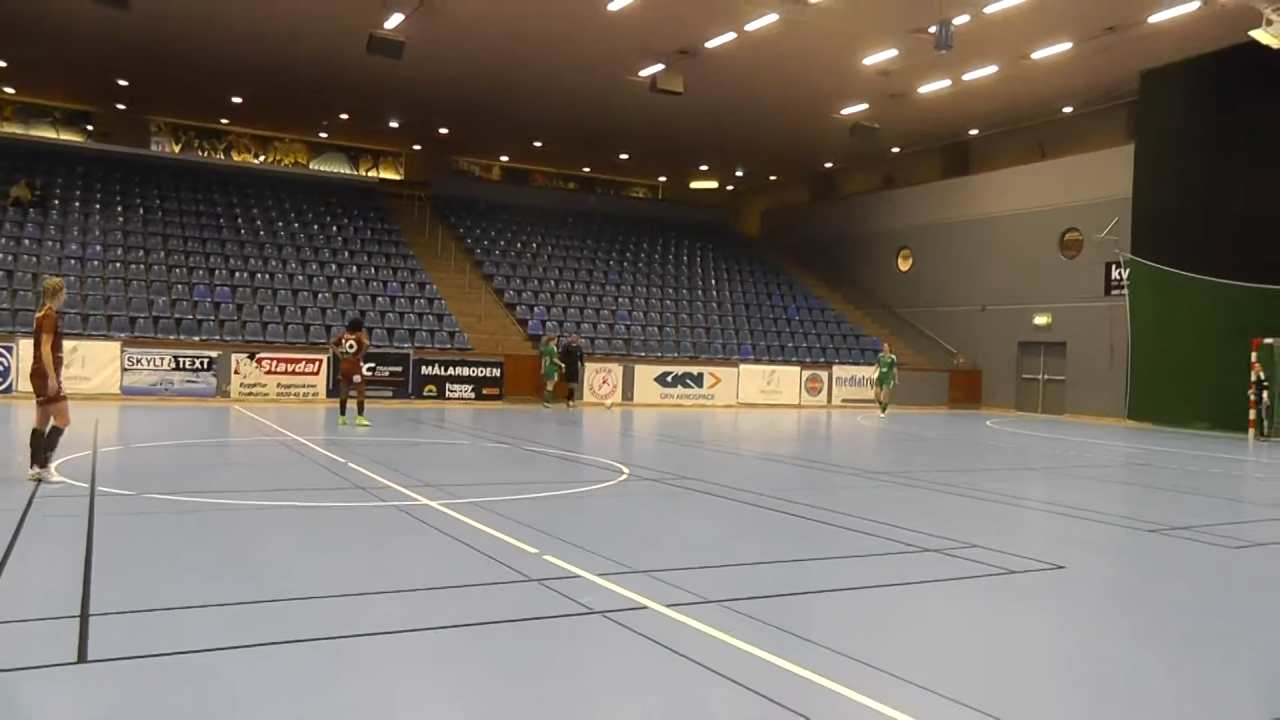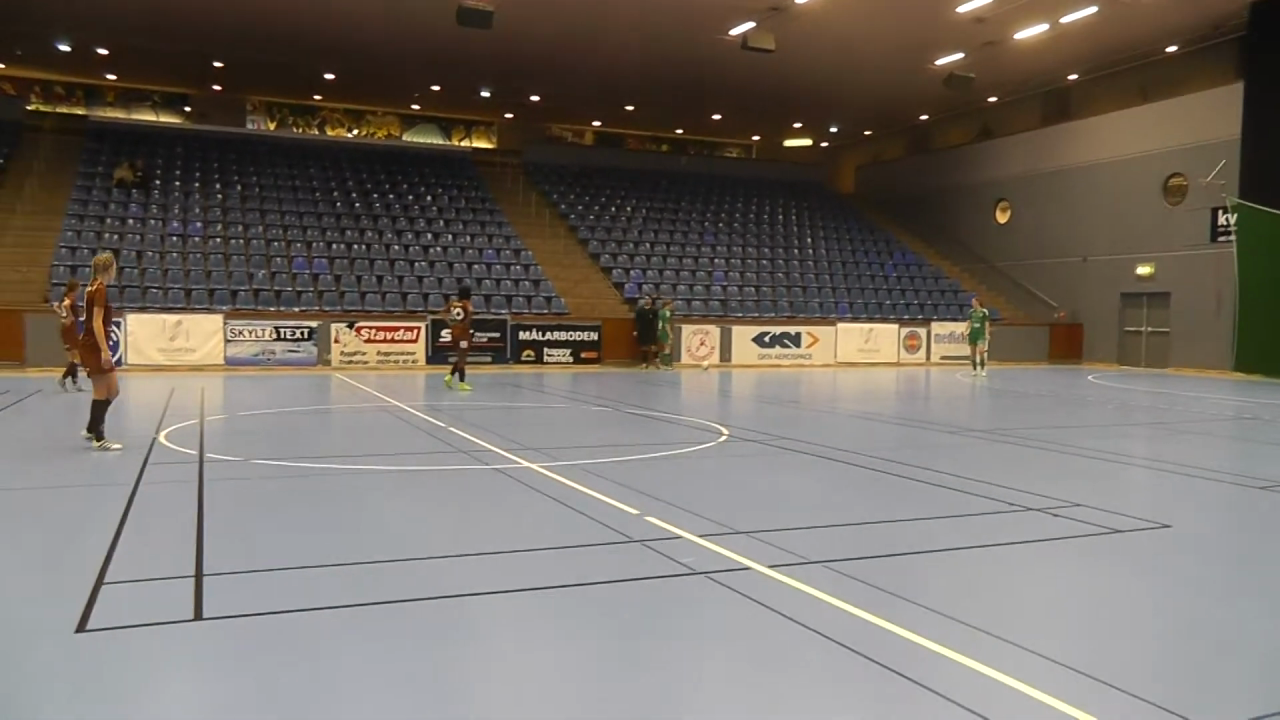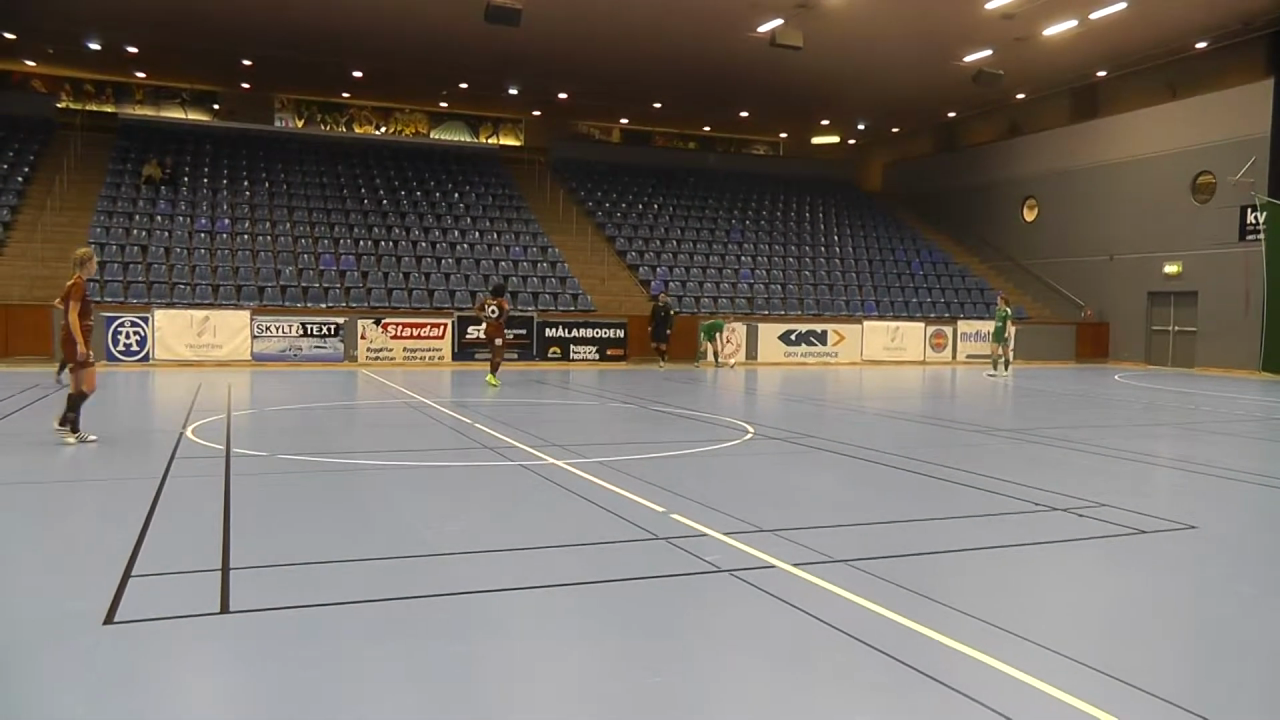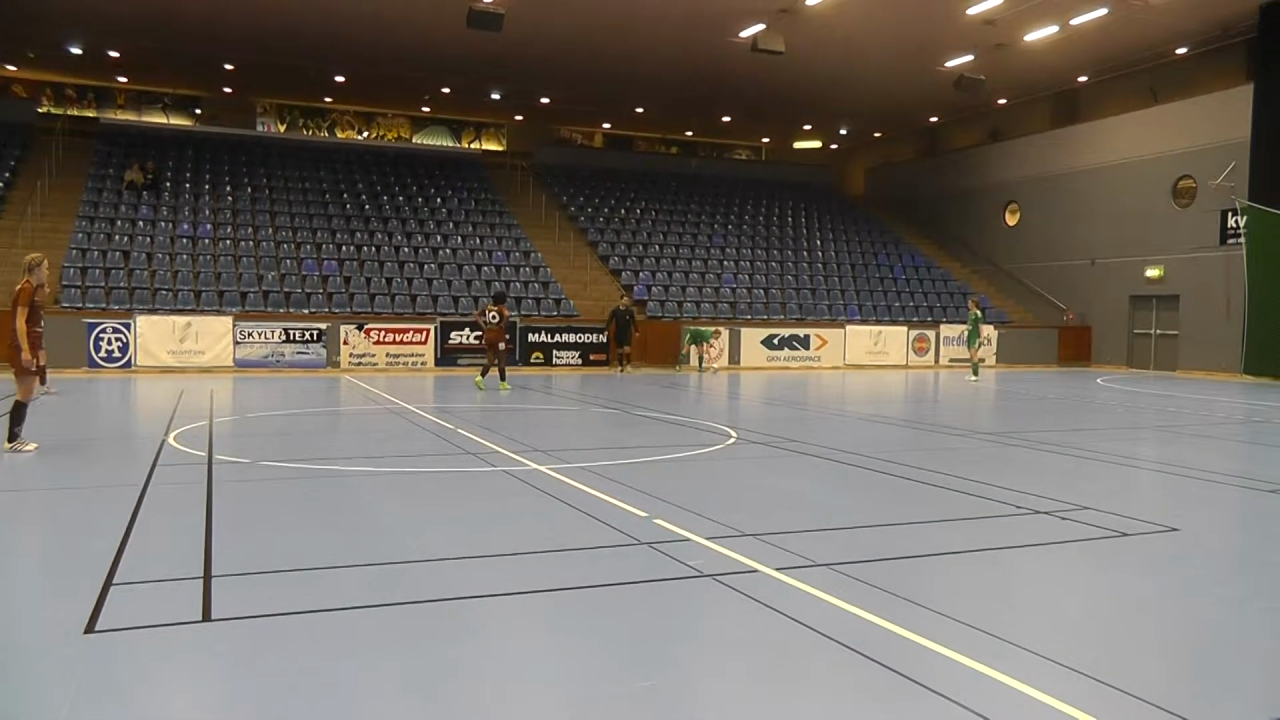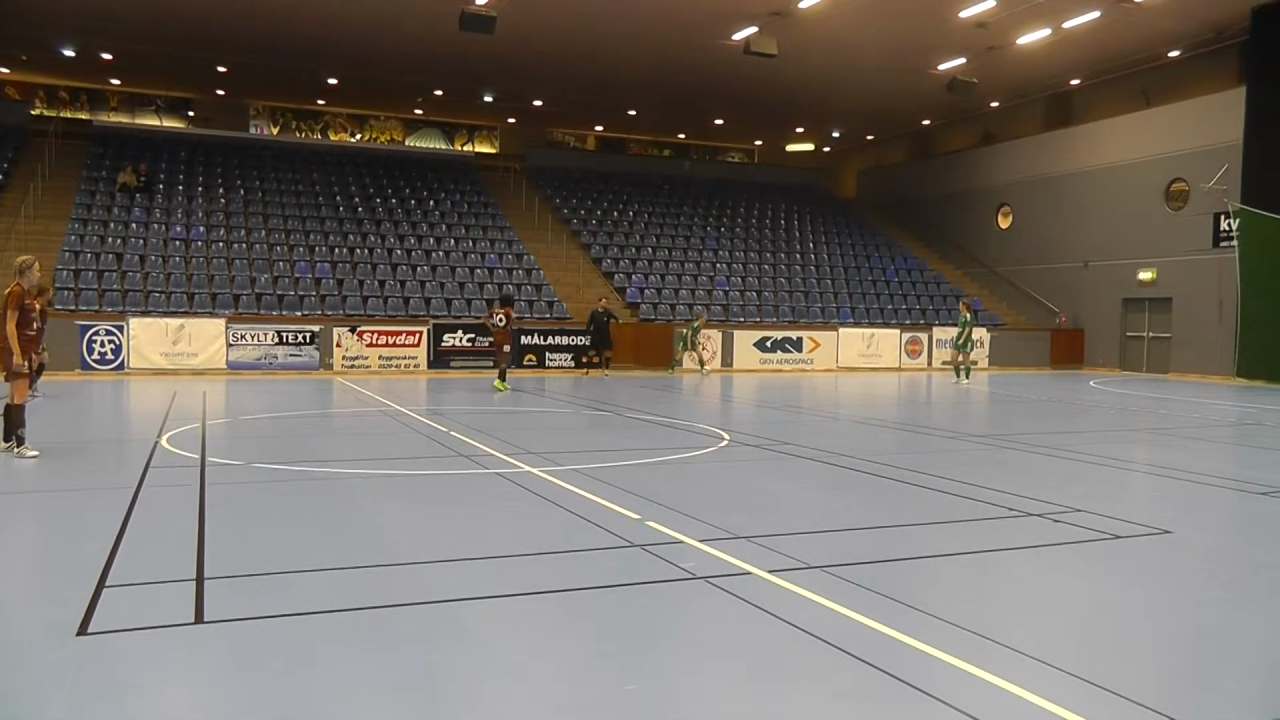
dt=0.7s
person 1, frame 1
left shoulder: (43, 313)
right shoulder: (49, 314)
right elbow: (46, 348)
right wrist: (52, 377)
left hip: (41, 374)
right hip: (45, 375)
left knee: (42, 423)
right knee: (63, 420)
left ankle: (38, 467)
right ankle: (40, 464)
person 1, frame 2
left shoulder: (94, 288)
right shoulder: (100, 289)
right elbow: (97, 322)
right wrist: (105, 350)
left hip: (94, 348)
right hip: (94, 348)
left knee: (112, 391)
right knee: (102, 394)
left ankle: (92, 430)
right ankle: (100, 439)
person 1, frame 3
left shoulder: (77, 283)
right shoulder: (78, 284)
right elbow: (72, 316)
right wrist: (81, 343)
left hip: (76, 342)
right hip: (75, 342)
left knee: (79, 387)
right knee: (89, 386)
left ankle: (75, 431)
right ankle: (62, 424)
person 1, frame 4
left shoulder: (32, 289)
right shoulder: (26, 289)
right elbow: (20, 322)
left wrist: (37, 349)
right wrist: (25, 350)
left hip: (30, 348)
right hip: (23, 349)
left knee: (25, 396)
right knee: (24, 396)
left ankle: (15, 438)
right ankle: (11, 441)
person 1, frame 5
left shoulder: (26, 293)
right shoulder: (16, 292)
right elbow: (10, 326)
left wrist: (29, 352)
right wrist: (17, 354)
left hip: (24, 351)
right hip: (15, 352)
left knee: (15, 398)
right knee: (20, 398)
left ankle: (8, 440)
right ankle: (20, 446)
